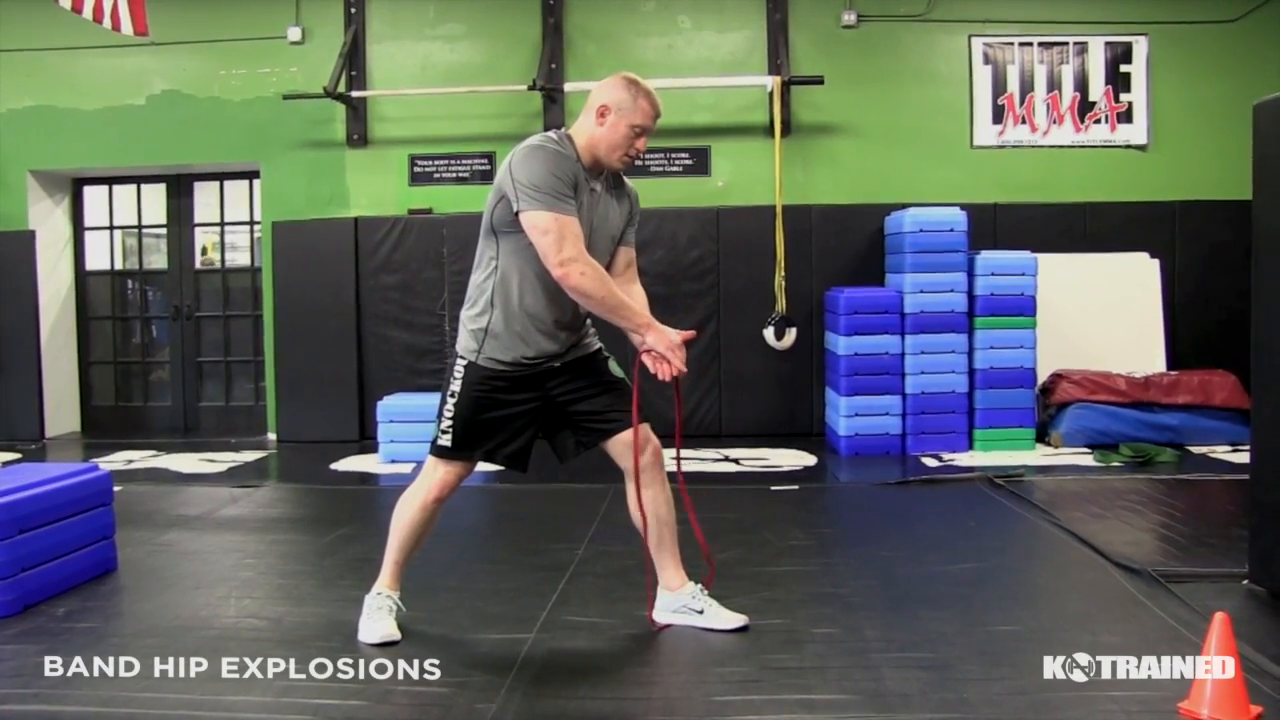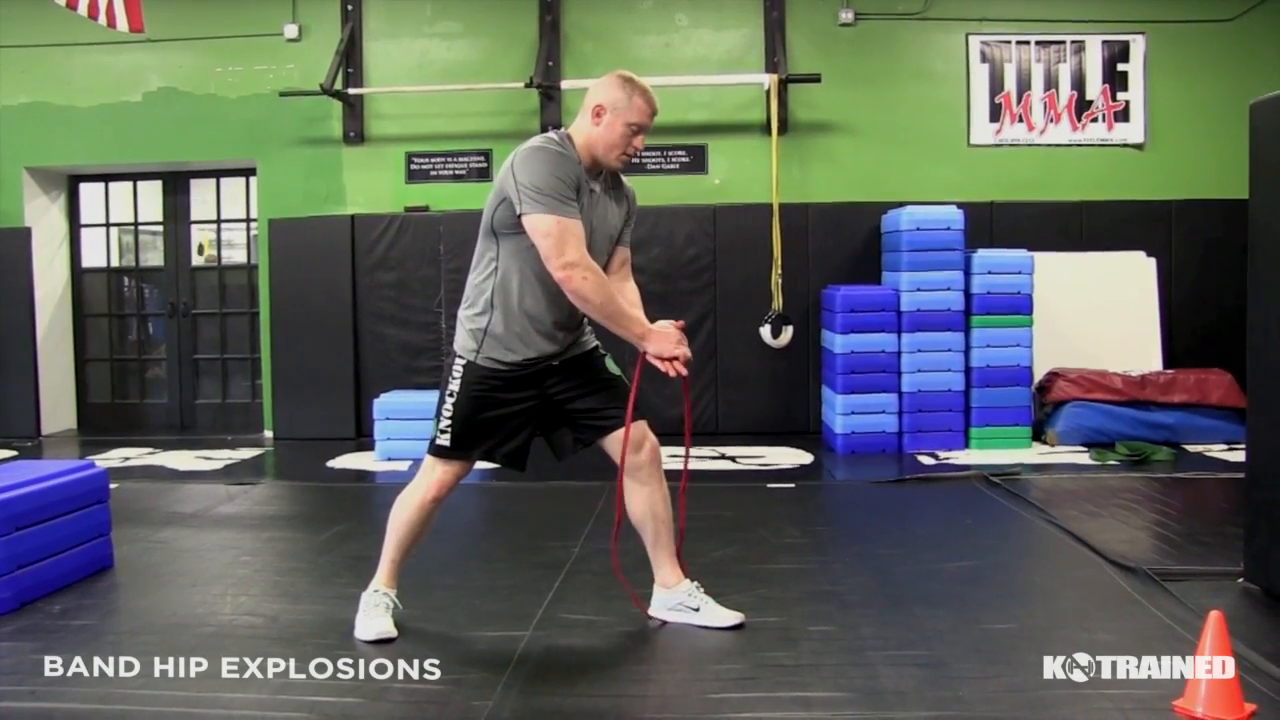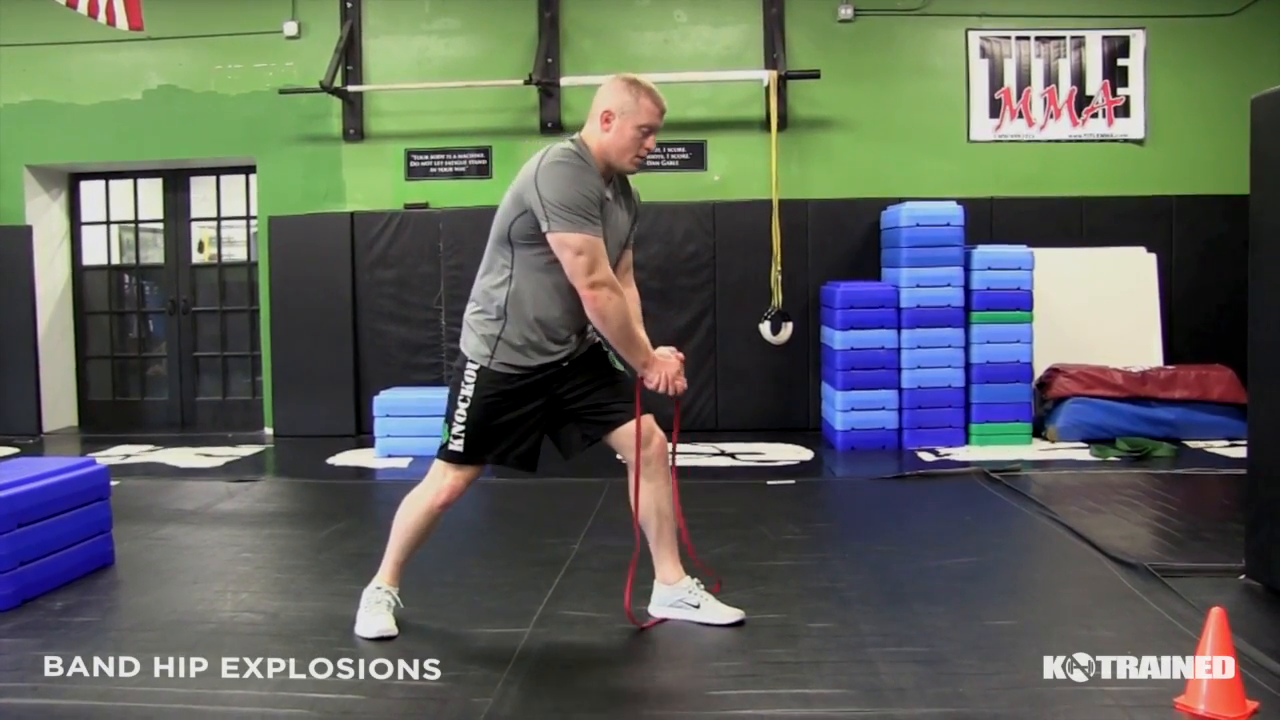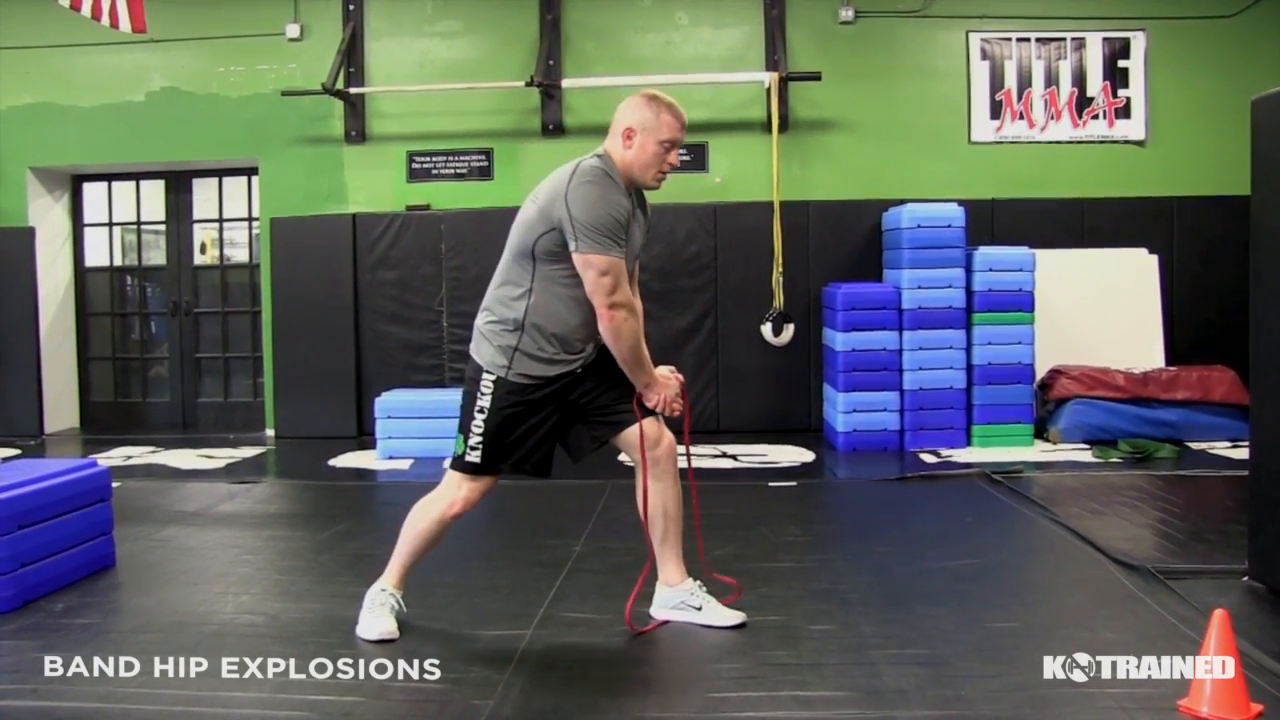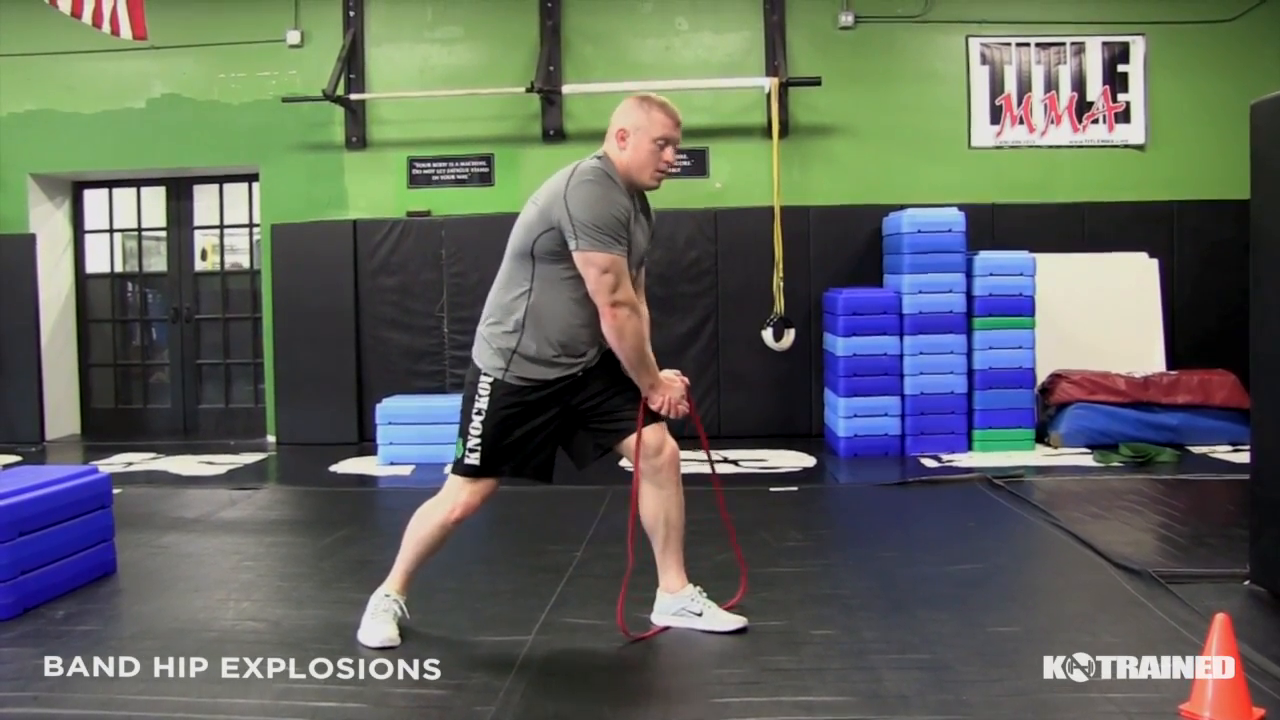
dt=0.5s
person 1, frame 1
left shoulder: (622, 196)
right shoulder: (540, 160)
left elbow: (623, 280)
right elbow: (568, 268)
left wrist: (646, 340)
right wrist: (649, 329)
left hip: (571, 353)
right hip: (497, 355)
left knee: (644, 451)
right knee: (440, 480)
left ankle: (675, 594)
right ankle: (384, 594)
person 1, frame 2
left shoulder: (619, 193)
right shoulder: (541, 162)
left elbow: (617, 279)
right elbow: (571, 272)
left wrist: (646, 335)
right wrist: (646, 335)
left hip: (568, 352)
right hip: (495, 354)
left knee: (642, 449)
right knee: (439, 479)
left ankle: (671, 591)
right ankle: (380, 592)
person 1, frame 3
left shoulder: (622, 193)
right shoulder: (561, 173)
left elbow: (621, 284)
right elbow: (594, 290)
left wrist: (644, 354)
right wrist: (646, 362)
left hip: (572, 351)
right hip: (503, 355)
left knee: (649, 444)
right knee: (447, 483)
left ankle: (672, 588)
right ankle: (382, 589)
person 1, frame 4
left shoulder: (631, 200)
right shoulder: (590, 191)
left elbow: (628, 301)
right elbow: (612, 310)
left wrist: (646, 374)
right wrist: (647, 381)
left hip: (581, 358)
right hip: (514, 362)
left knee: (658, 446)
right knee: (462, 493)
left ankle: (674, 590)
right ankle: (386, 591)
person 1, frame 5
left shoulder: (637, 207)
right shoulder: (588, 191)
left elbow: (633, 303)
right elbow: (614, 309)
left wrist: (651, 376)
right wrist: (653, 382)
left hip: (586, 364)
right hip: (516, 367)
left knee: (660, 453)
right knee: (464, 498)
left ankle: (676, 596)
right ankle: (390, 595)
